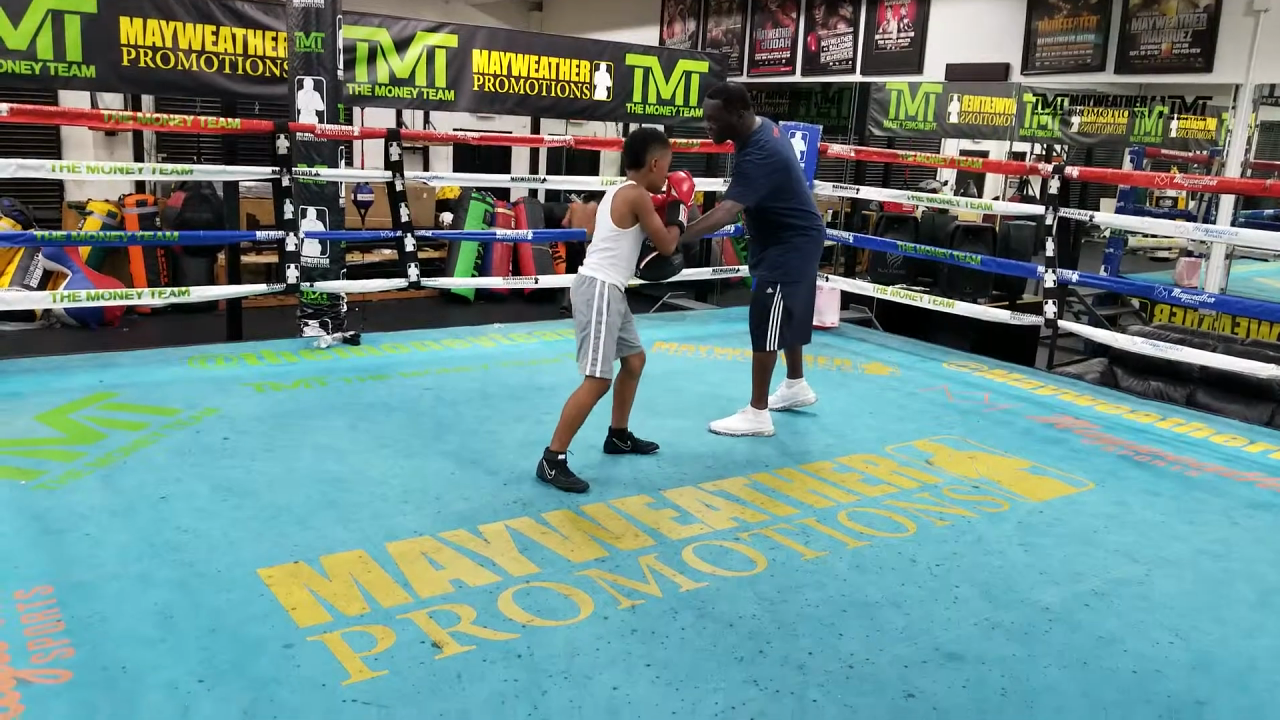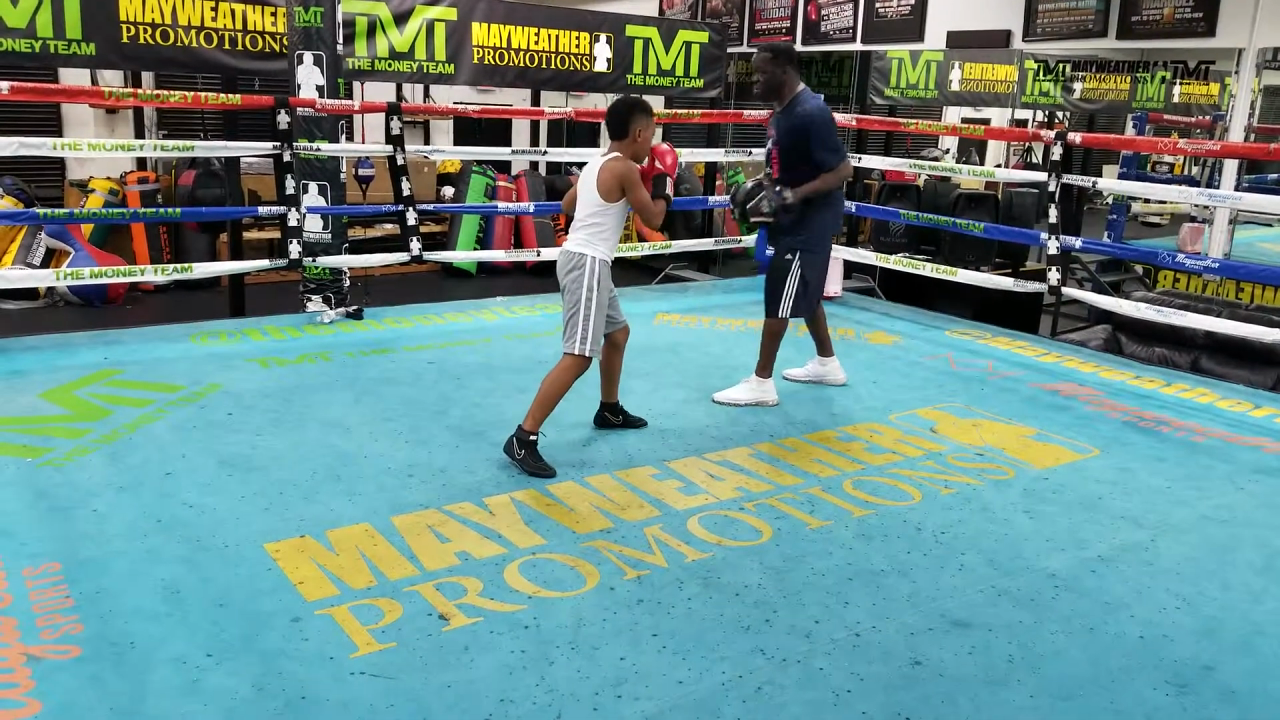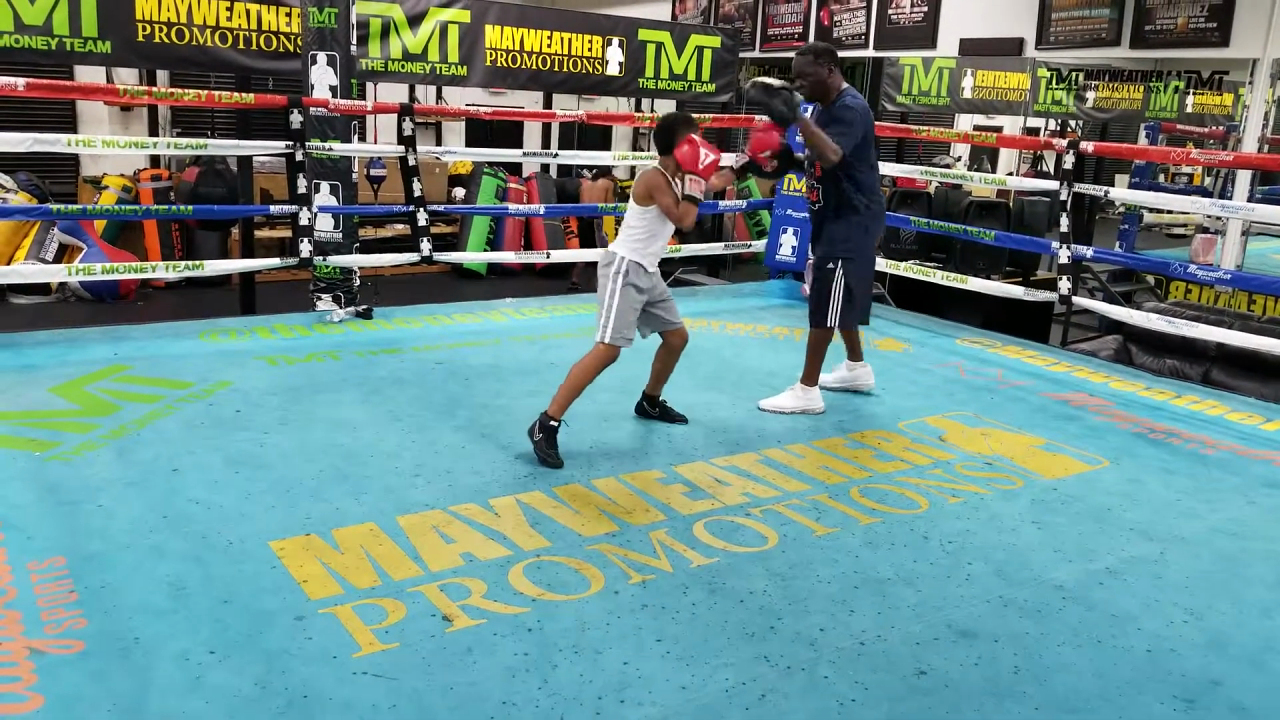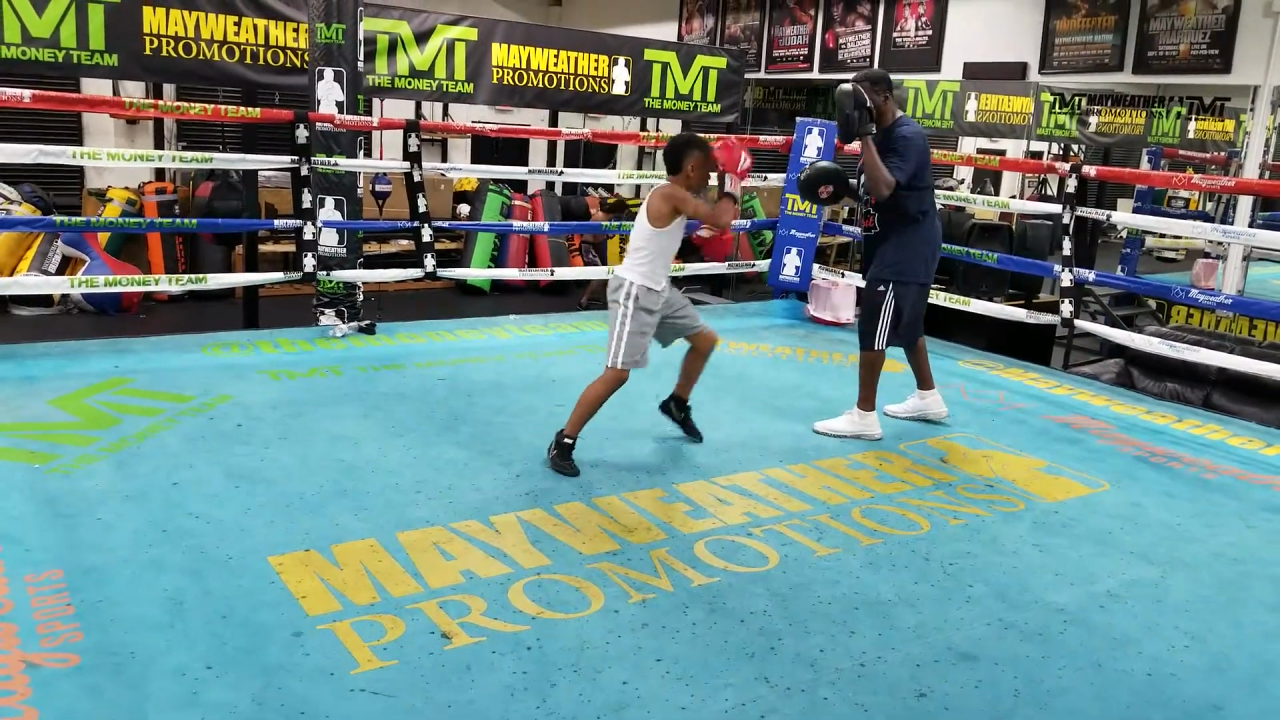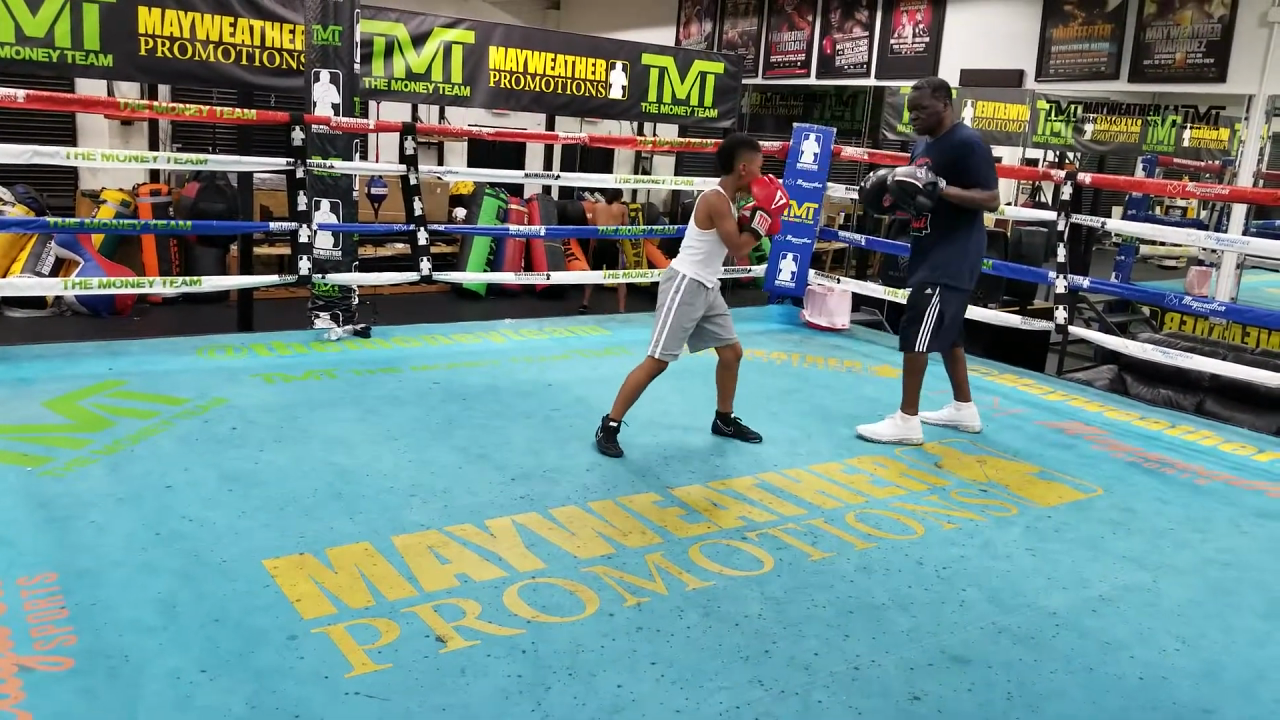
dt=1s
person 1, frame 1
left shoulder: (759, 155)
right shoulder: (763, 127)
left elbow: (725, 212)
left wrist: (676, 237)
left hip: (791, 243)
right hip: (790, 238)
left knee: (765, 323)
right knee: (786, 315)
left ankle: (757, 414)
right ankle: (796, 386)
person 1, frame 2
left shoulder: (810, 113)
right shoulder: (782, 109)
left elbow: (842, 171)
left wrist: (792, 197)
left hip: (812, 218)
right hip: (797, 217)
left knee: (780, 297)
right knee: (804, 291)
left ankle: (761, 383)
right ankle: (827, 363)
person 1, frame 3
left shoulder: (850, 108)
right shoulder: (825, 106)
left elbow: (830, 155)
left wrist: (791, 114)
left hip: (853, 220)
right hip: (837, 217)
left knee: (826, 302)
right knee: (840, 297)
left ankle: (806, 391)
right ankle: (856, 366)
person 1, frame 4
left shoulder: (906, 136)
right shoulder: (882, 133)
left elbow: (883, 187)
right elbow: (871, 186)
left wrist: (865, 134)
left hip: (908, 244)
right hip: (899, 243)
left knee: (874, 325)
right knee: (905, 323)
left ankle: (864, 416)
right ankle: (927, 397)
person 1, frame 5
left shoulder: (968, 143)
right shoulder: (923, 145)
left elbow: (991, 200)
left wrist: (939, 189)
right wrist: (893, 187)
left hip: (954, 255)
right hip: (929, 251)
left knee: (915, 332)
right knee: (944, 332)
left ankle: (907, 420)
right ankle: (964, 409)
person 2, frame 1
left shoulder: (617, 193)
right shoulder: (637, 195)
left elbow: (591, 229)
right elbow: (666, 245)
right wrist: (679, 207)
left hip: (608, 290)
right hip: (598, 289)
left knee: (634, 359)
right knee: (597, 379)
left ankle: (618, 436)
right ankle: (552, 459)
person 2, frame 2
left shoulder: (596, 165)
right shoulder: (625, 168)
left elbow: (566, 205)
right elbow: (653, 219)
right wrist: (664, 179)
left hip: (585, 260)
right hip: (588, 263)
left knee: (618, 334)
right knee: (578, 356)
left ankle: (610, 410)
right ankle: (523, 439)
person 2, frame 3
left shoulder: (674, 178)
right shoulder: (654, 177)
left elbow: (715, 183)
right elbow: (684, 221)
right wrist: (695, 177)
left hip: (646, 270)
right hip: (624, 268)
left knee: (677, 337)
right knee: (606, 350)
left ankle: (650, 402)
right ankle: (546, 425)
person 2, frame 4
left shoulder: (677, 195)
right shoulder: (669, 195)
right elbow: (722, 220)
right wrist: (732, 180)
left hip: (659, 289)
right hip: (633, 289)
left knee: (705, 339)
right knee: (617, 373)
left ankle: (677, 403)
right ankle: (563, 443)
person 2, frame 5
left shoulder: (724, 197)
right shoulder: (716, 200)
left elbow: (729, 238)
right elbow: (739, 249)
left wrist: (751, 218)
right wrist: (764, 213)
left hip: (706, 287)
right hip: (684, 285)
left knee: (732, 352)
right knee: (657, 361)
left ankle: (725, 420)
right ankle: (609, 427)
